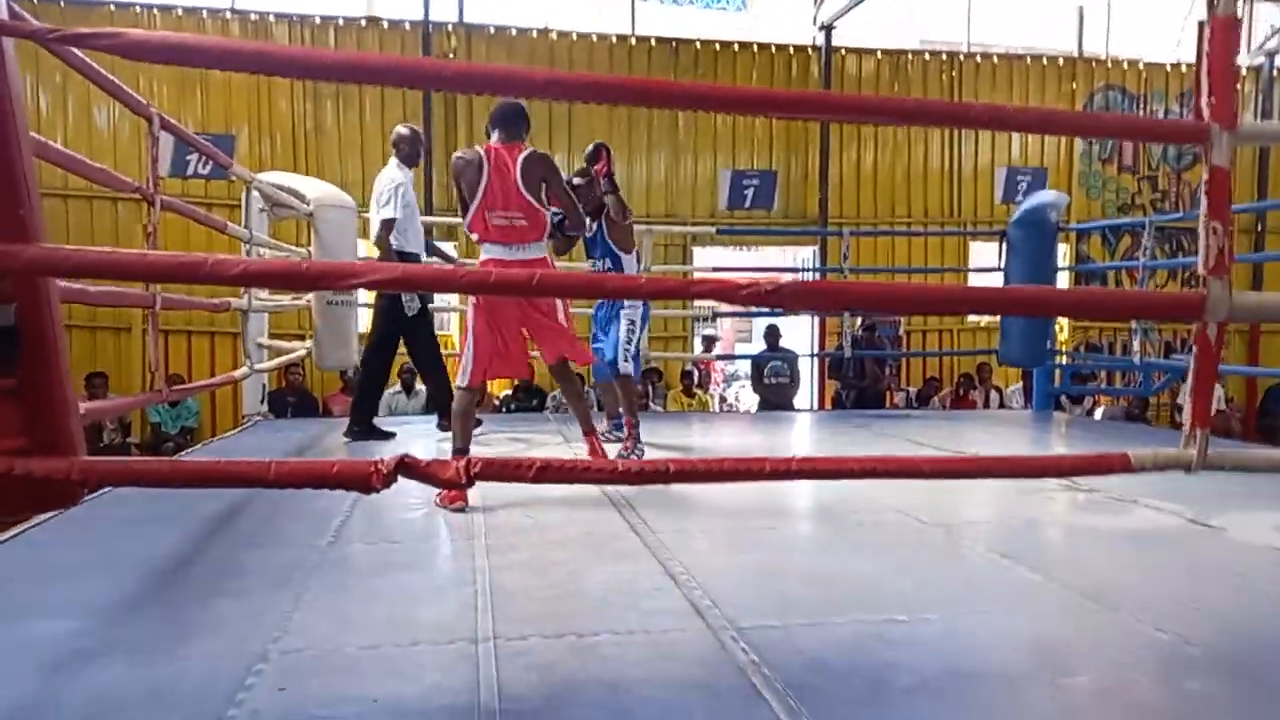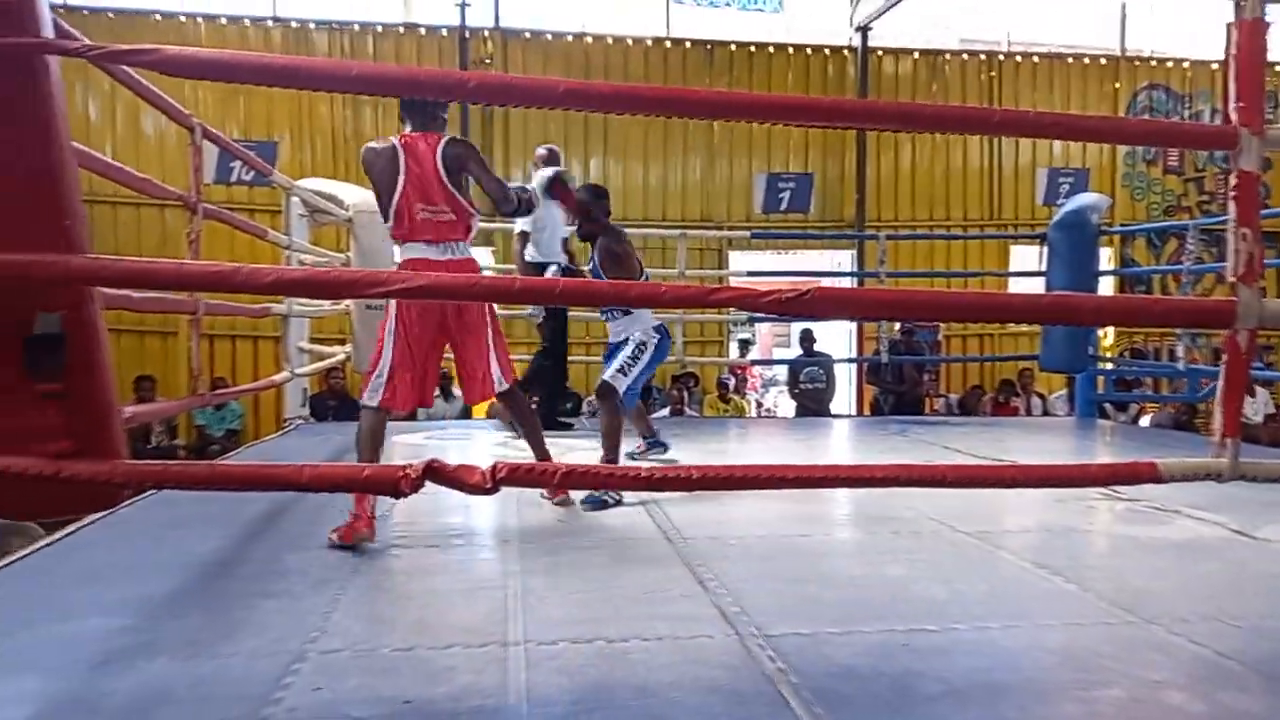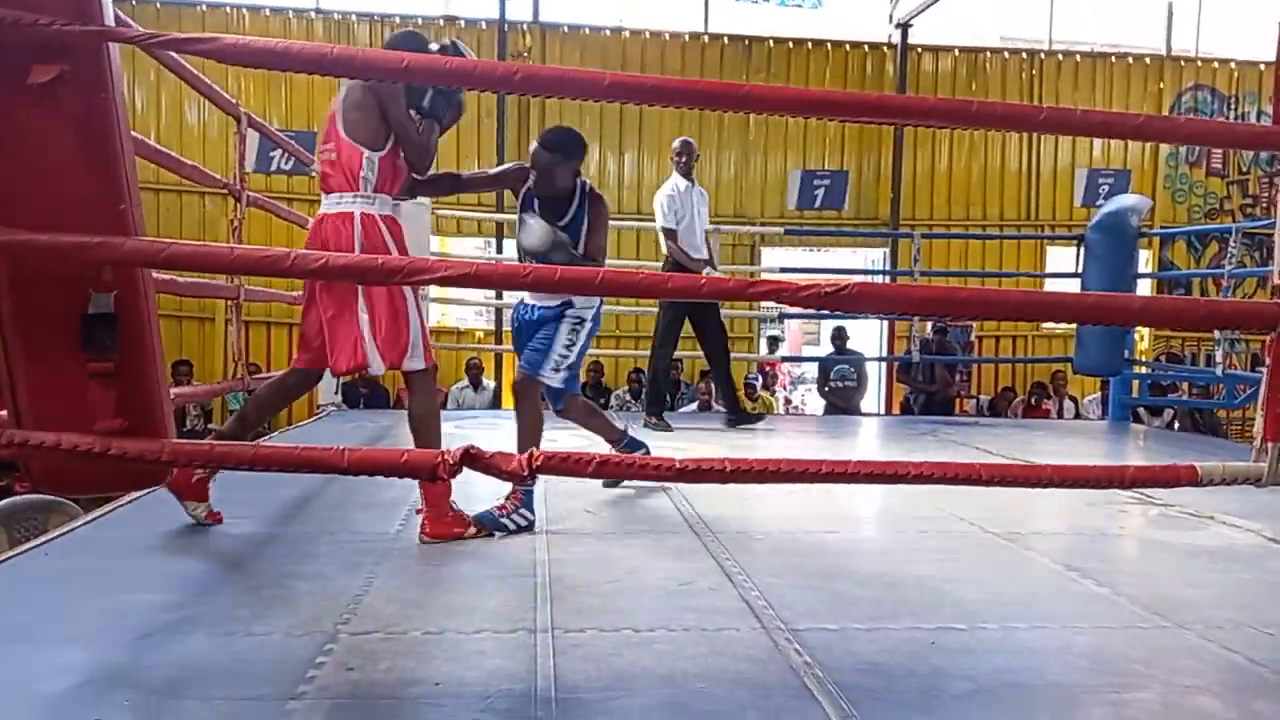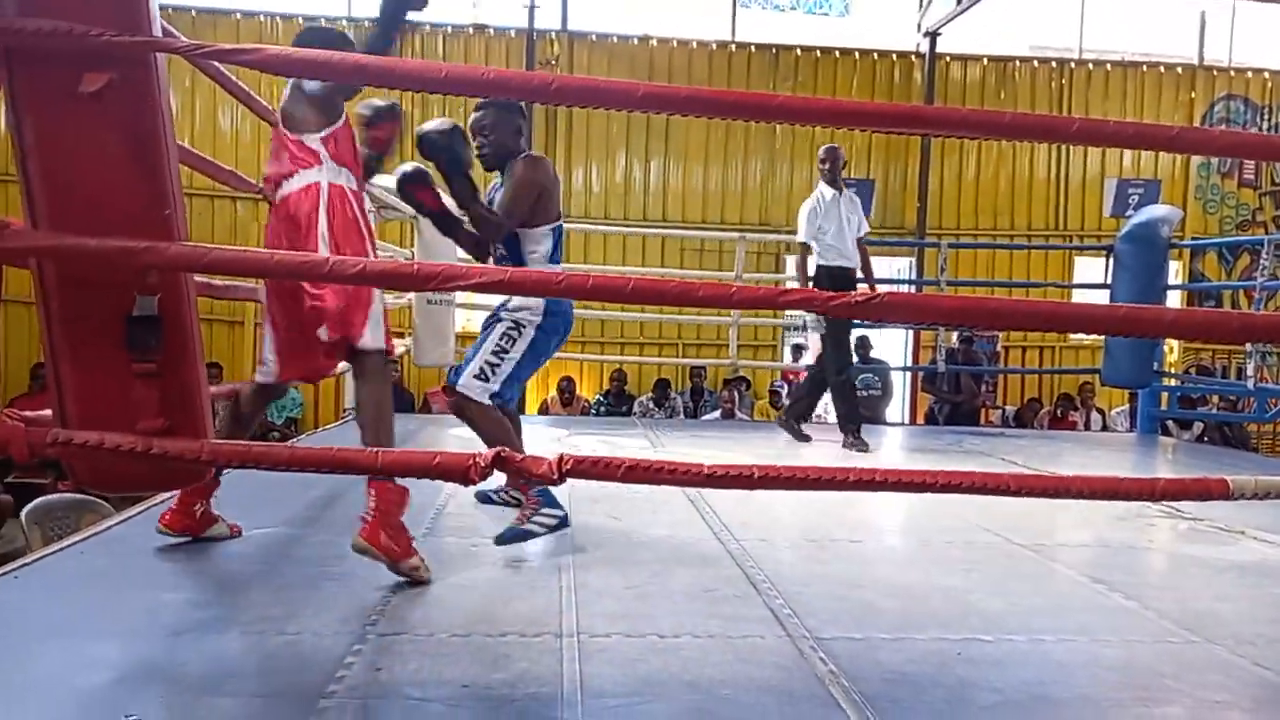
dt=1s
person 1, frame 1
left shoulder: (464, 162)
right shoulder: (538, 162)
left elbow: (471, 227)
right elbow: (578, 222)
right wrist: (564, 238)
left hip: (493, 270)
right hip: (536, 269)
left knee: (472, 376)
right knee: (564, 360)
right ankle: (595, 450)
person 1, frame 2
left shoulder: (375, 154)
right shoulder: (455, 149)
right elbow: (507, 205)
right wrist: (536, 194)
left hip: (414, 275)
right hip: (462, 274)
left knee: (378, 396)
right knee: (503, 385)
left ankle: (363, 511)
person 1, frame 3
left shoulder: (353, 99)
right shoulder: (381, 83)
left elbow: (400, 172)
right elbow: (417, 161)
right wrist: (437, 114)
left hip: (332, 232)
right hip: (362, 232)
left knee: (306, 370)
right knee: (419, 368)
left ankle: (196, 472)
right ankle: (439, 512)
person 1, frame 4
right shoulder: (308, 85)
right elbow: (329, 87)
left wrist: (373, 143)
left hip: (289, 220)
right hip: (326, 211)
left knee: (275, 376)
right knee: (369, 359)
left ankle: (191, 503)
right ankle: (384, 517)
person 2, frame 1
left shoulder: (615, 215)
right shoulder: (582, 221)
left elbow: (622, 217)
left wrist: (606, 175)
left hip: (630, 302)
right hip: (604, 304)
left knee: (620, 364)
right knee: (603, 371)
left ankle: (633, 441)
right ankle: (614, 426)
person 2, frame 2
left shoulder: (614, 241)
right shoulder: (590, 249)
left elbow: (626, 278)
left hip: (646, 337)
right hip: (623, 337)
left knee: (608, 392)
right knee: (621, 397)
right ankle: (651, 440)
person 2, frame 3
left shoulder: (593, 204)
right shoulder: (521, 179)
left elbow: (596, 274)
right elbow: (460, 181)
left wrist: (565, 255)
right wrist: (411, 185)
left hip: (575, 307)
right hip: (534, 307)
left knee: (531, 386)
right knee: (560, 395)
left ankle: (521, 501)
right ankle: (628, 446)
person 2, frame 4
left shoulder: (532, 166)
left elbow: (492, 213)
right elbow: (478, 249)
left wrist: (455, 169)
right wrist: (428, 202)
left hip: (535, 309)
right hip: (519, 307)
left knee: (469, 396)
right knee: (501, 389)
left ankle: (539, 498)
right ankle: (519, 487)
person 3, frame 1
left shoulder: (400, 179)
right shoulder: (394, 180)
left elbow: (413, 236)
right elbow: (381, 236)
left wrist: (452, 260)
right hip: (401, 266)
left knee: (389, 346)
right knee: (416, 345)
left ankle: (362, 421)
right ankle: (432, 415)
person 3, frame 2
left shoulder: (557, 200)
right elbow: (520, 245)
left wrist: (577, 272)
left hip: (556, 276)
right hip: (539, 273)
left knee: (558, 347)
right knee: (553, 345)
left ankle: (546, 414)
person 3, frame 3
left shoulder: (701, 194)
right shoulder: (667, 194)
right elbow: (671, 244)
left wrist: (714, 274)
right wrist: (703, 271)
left hip: (703, 274)
right hip: (678, 271)
left knee: (717, 343)
right knee: (665, 345)
left ankle: (734, 410)
right ankle: (653, 412)
person 3, frame 4
left shoulder: (853, 202)
right shoulder: (813, 205)
right elbow: (803, 256)
left wrist: (873, 287)
left hip: (850, 280)
right hip: (829, 279)
left knee: (831, 359)
right knee: (838, 359)
left ankle: (792, 415)
right ankle: (850, 431)
